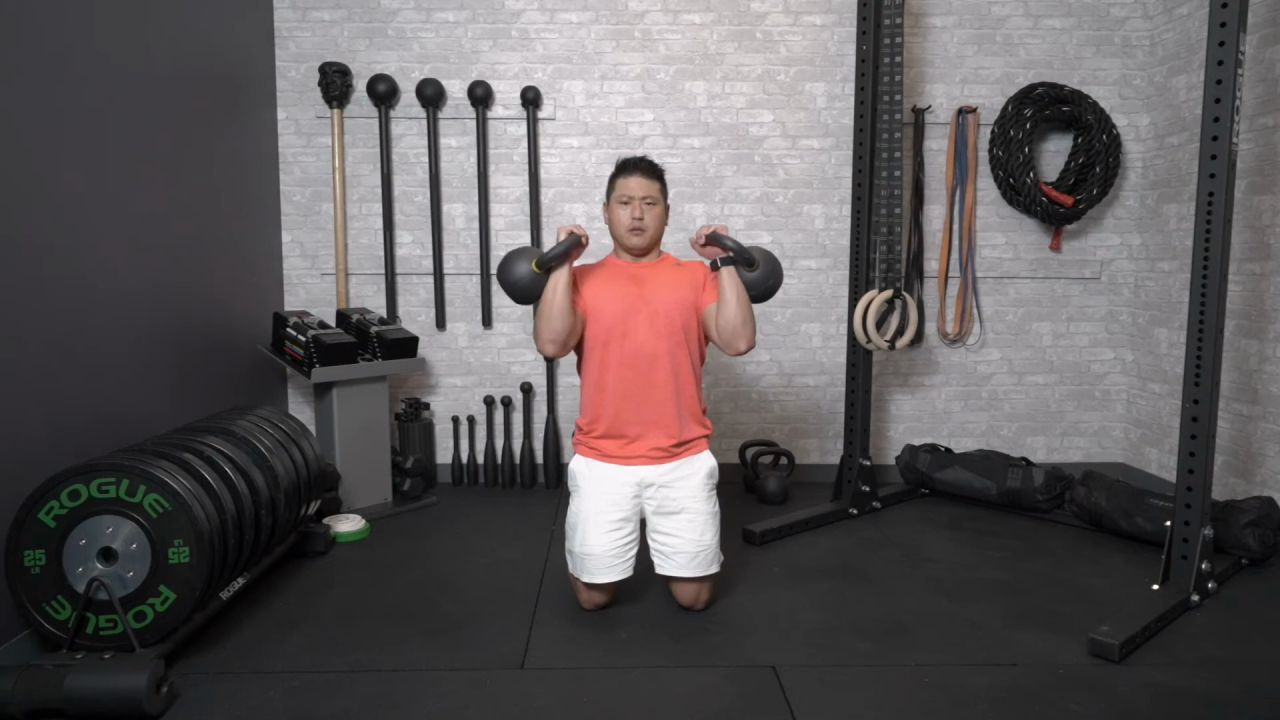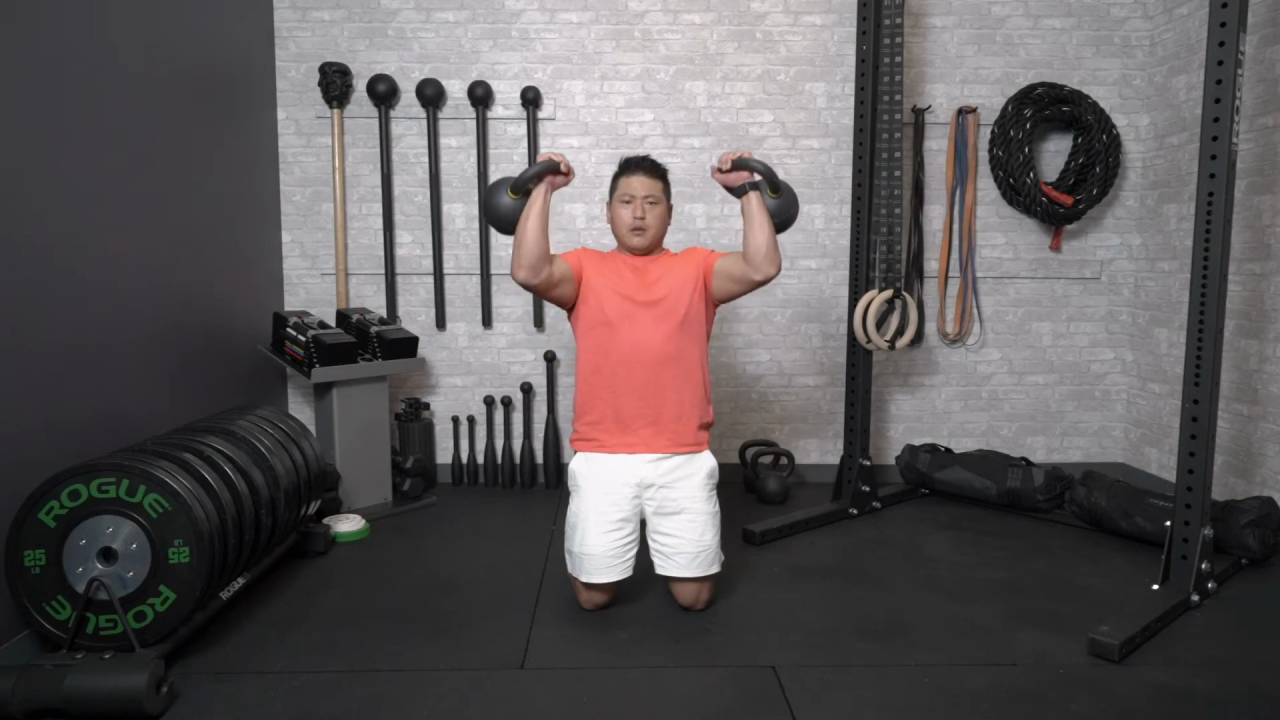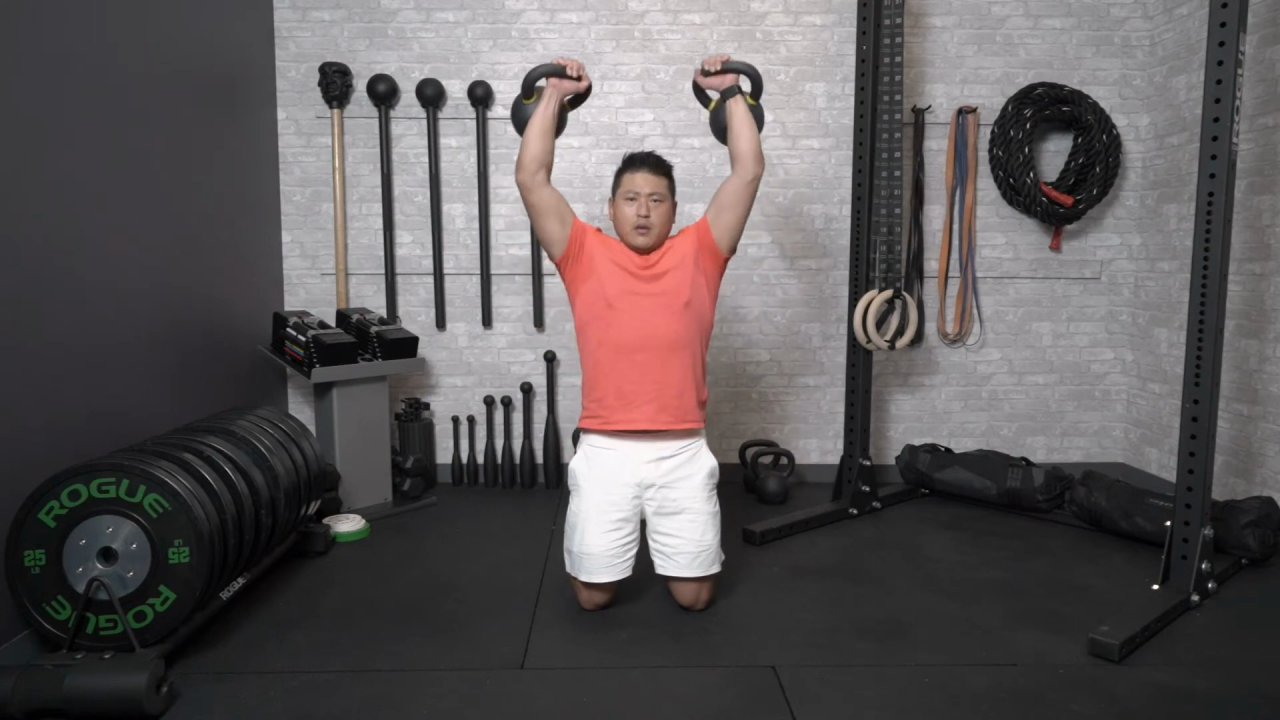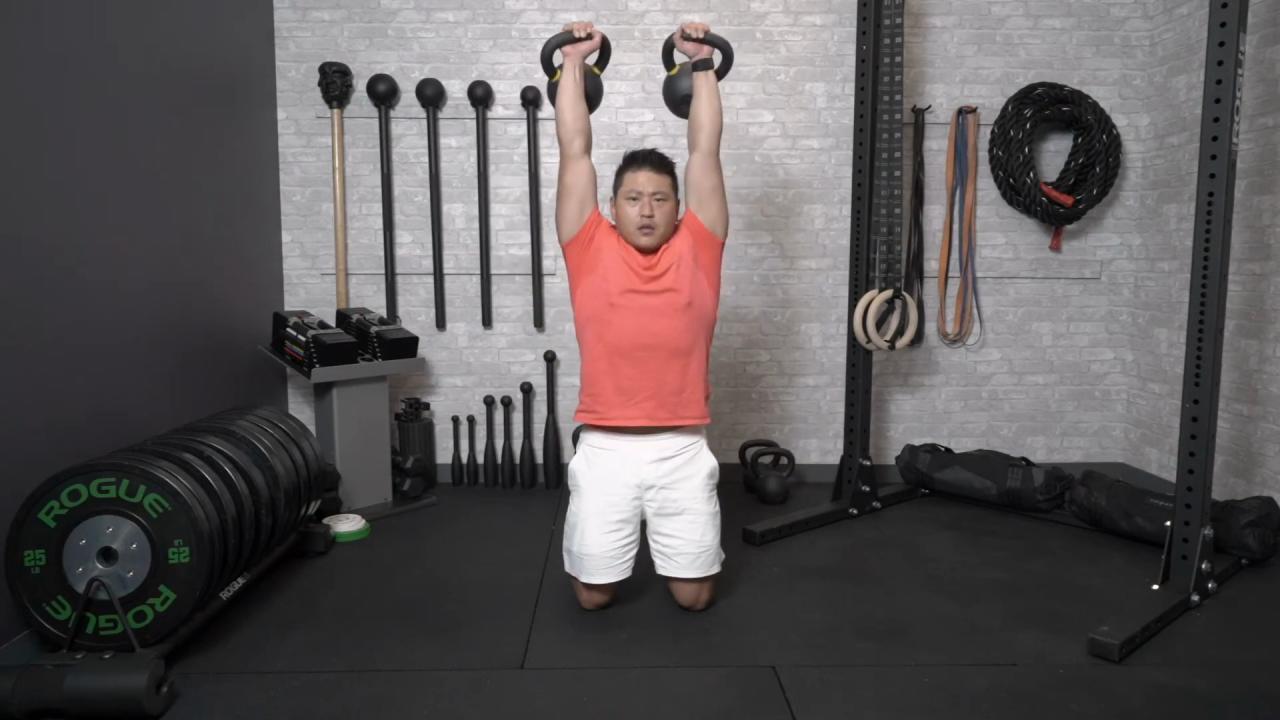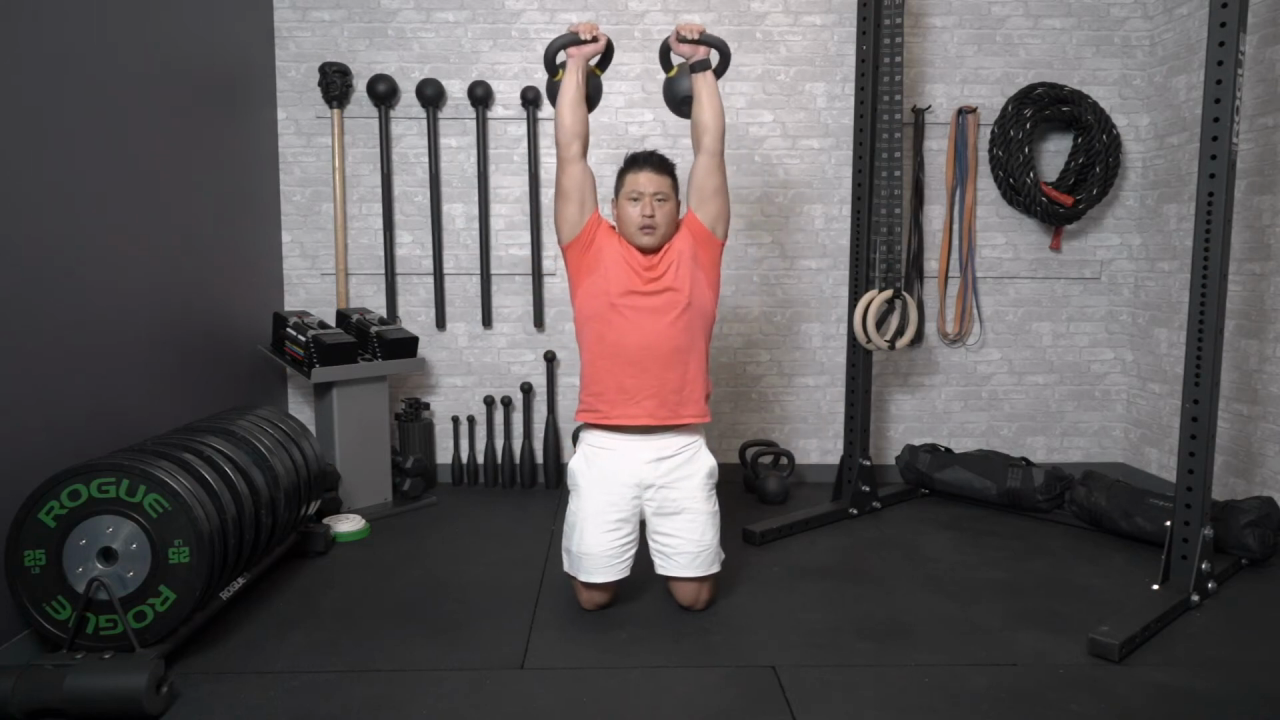
dt=1s
person 1, frame 1
left shoulder: (696, 276)
right shoulder: (583, 278)
left elbow: (739, 341)
right elbow: (550, 344)
left wrist: (724, 261)
right wrist: (562, 262)
left hip: (682, 460)
right hip: (602, 461)
left knee: (694, 594)
right knee: (594, 594)
left ankle: (662, 546)
person 1, frame 2
left shoulder: (696, 267)
right shoulder: (585, 268)
left elbow: (762, 268)
right elbow: (528, 272)
left wrist: (747, 189)
right wrist: (542, 189)
left hip: (682, 459)
right hip: (603, 458)
left knee: (694, 593)
right knee: (594, 593)
left ankle: (666, 545)
right ankle: (613, 546)
person 1, frame 3
left shoulder: (697, 254)
right shoulder: (585, 255)
left elbow: (748, 172)
right elbow: (530, 176)
left wrist: (731, 92)
right wrist: (554, 93)
left hip: (682, 451)
right hip: (605, 450)
left knee: (694, 593)
right knee: (594, 593)
left ankle: (669, 541)
right ankle: (620, 541)
person 1, frame 4
left shoulder: (696, 249)
right shoulder: (592, 249)
left elbow: (704, 150)
right elbow: (574, 150)
left wrist: (701, 62)
right wrist: (573, 61)
left hip: (682, 449)
right hip: (605, 449)
left knee: (695, 592)
right knee: (594, 593)
left ankle: (667, 542)
right ankle: (620, 543)
person 1, frame 5
left shoulder: (696, 249)
right shoulder: (591, 250)
left elbow: (710, 150)
right elbow: (571, 152)
left wrist: (699, 62)
right wrist: (576, 62)
left hip: (680, 449)
right hip: (605, 447)
left knee: (694, 592)
right knee: (593, 592)
left ankle: (664, 538)
right ankle: (626, 540)
